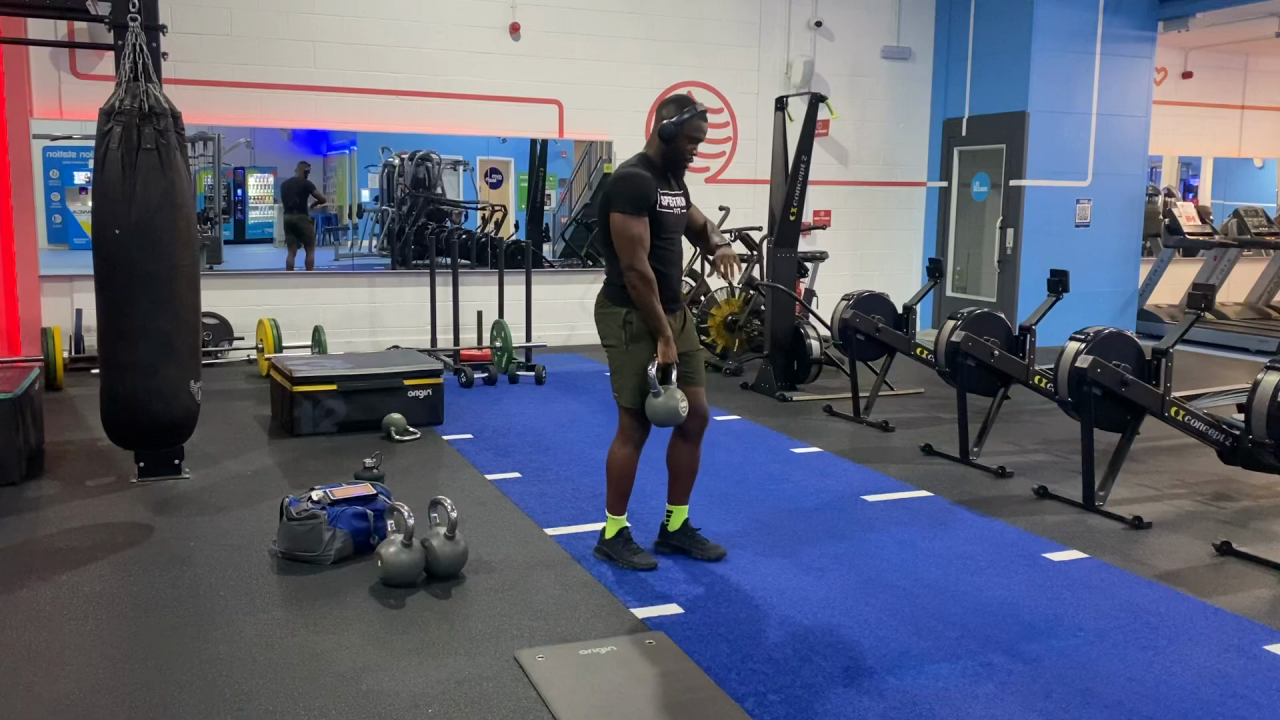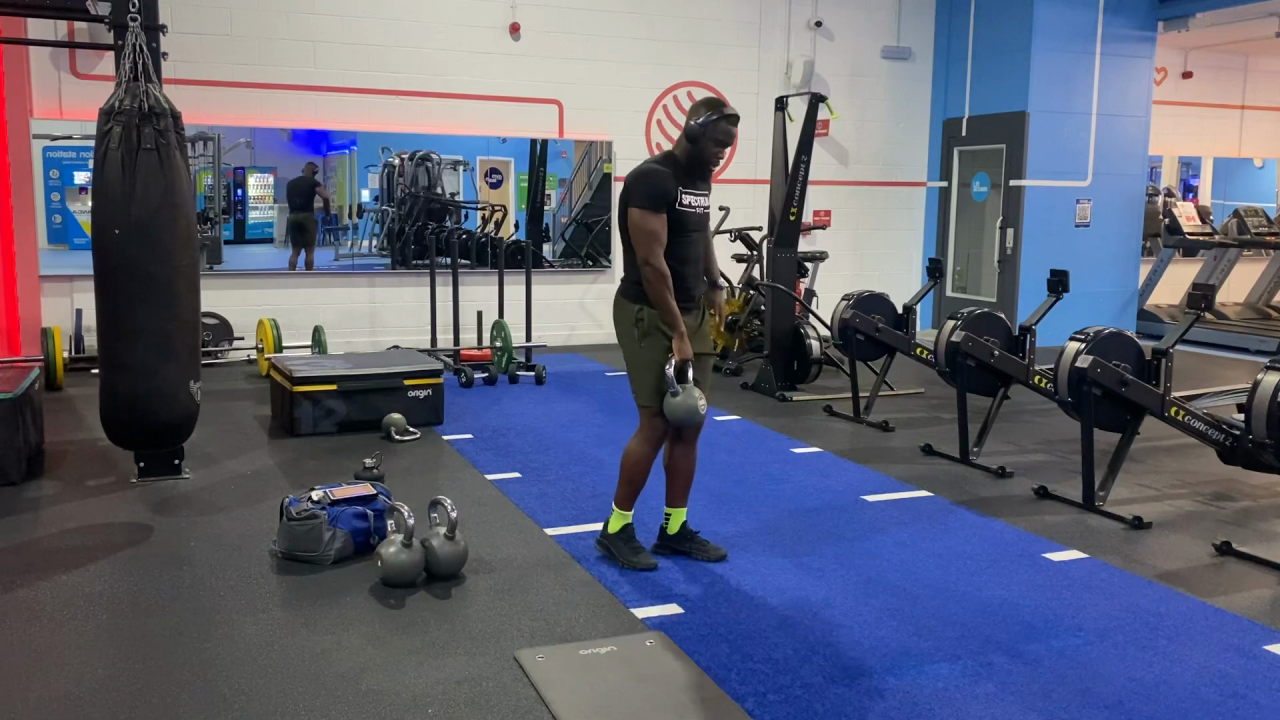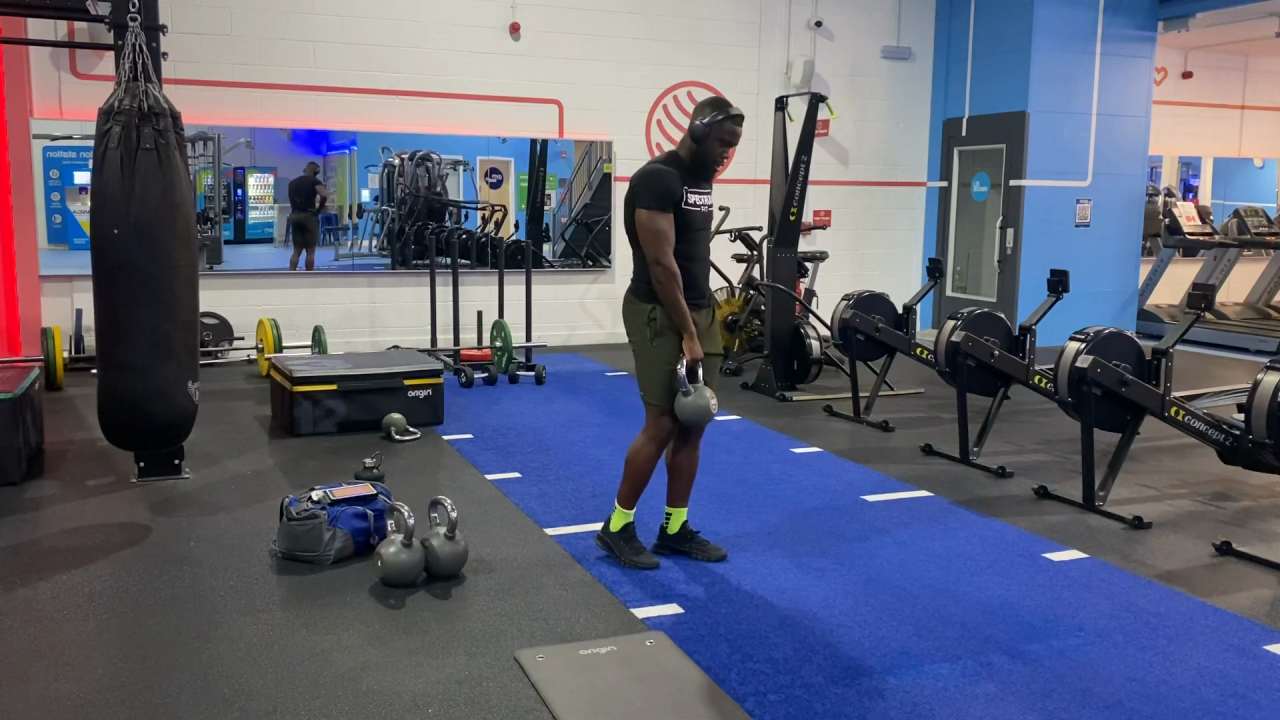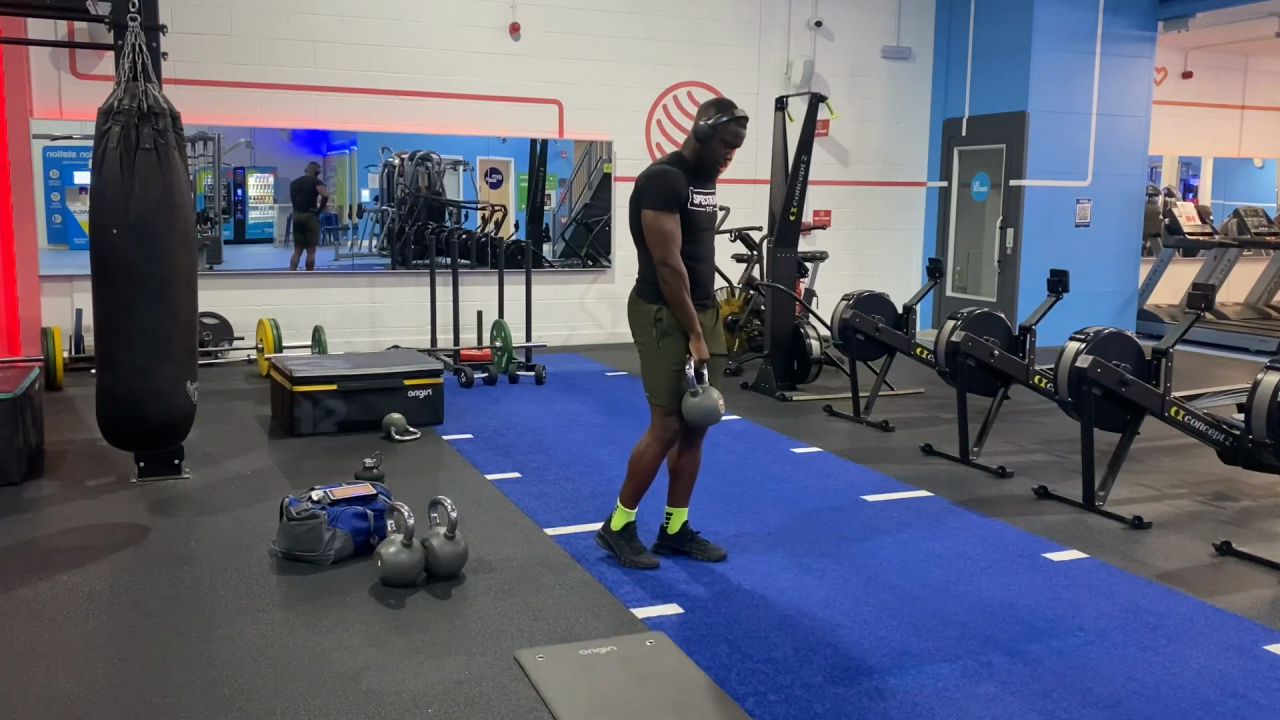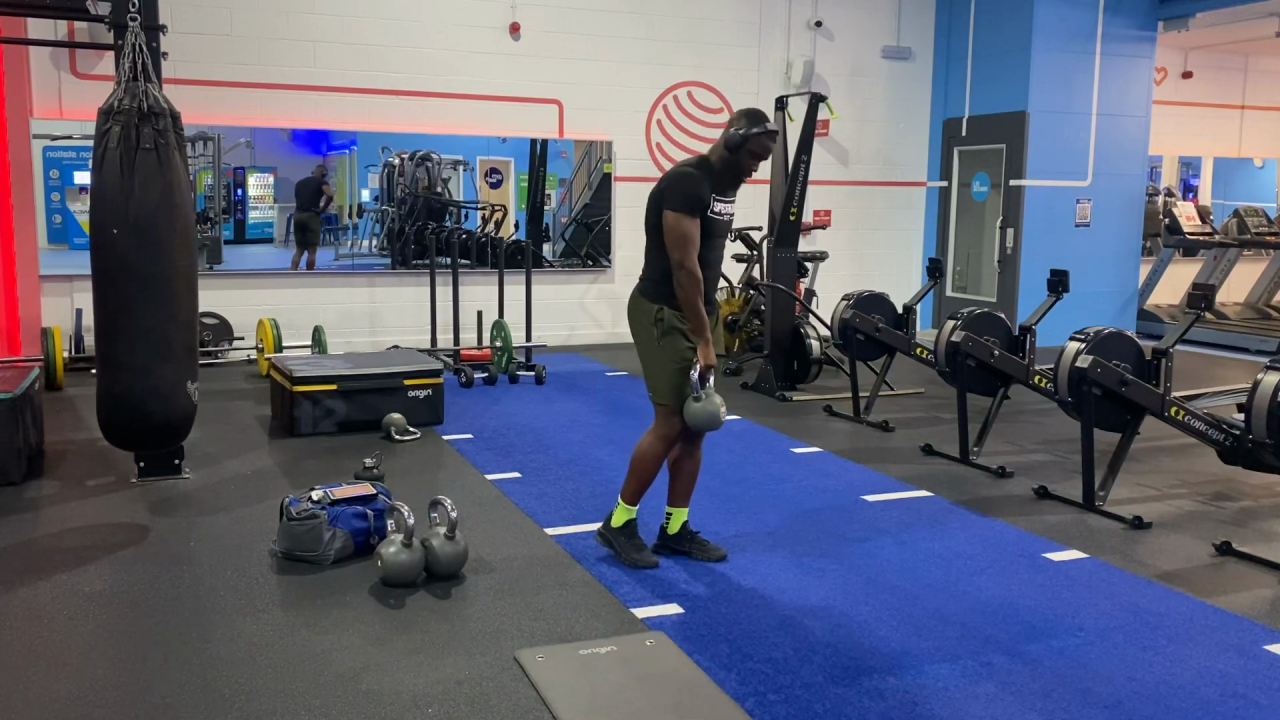
dt=0.4s
person 1, frame 1
left shoulder: (673, 179)
right shoulder: (631, 182)
left elbow: (698, 224)
right elbow: (636, 268)
left wrist: (719, 244)
right wrist: (662, 338)
left hip: (675, 311)
right hip: (632, 317)
left knee: (695, 417)
right knee: (635, 427)
left ankle: (676, 526)
right ankle: (614, 533)
person 1, frame 2
left shoulder: (701, 179)
right shoulder: (651, 179)
right elbow: (651, 263)
left wrist: (714, 290)
right wrist: (676, 334)
left hip: (692, 312)
right hip: (648, 315)
left knee: (690, 423)
right knee: (656, 424)
left ankle: (674, 529)
right ankle: (617, 529)
person 1, frame 3
left shoulder: (702, 178)
right shoulder: (657, 179)
right elbow: (661, 264)
right wrist: (686, 334)
left hip: (700, 310)
right hip: (659, 315)
left knee: (692, 424)
right knee: (662, 425)
left ankle: (675, 528)
right ankle: (618, 526)
person 1, frame 4
left shoulder: (706, 178)
right shoulder: (663, 180)
right elbow: (668, 264)
right wrist: (693, 335)
left hip: (703, 310)
right hip: (664, 315)
left knee: (695, 425)
right knee: (668, 425)
left ankle: (675, 528)
right ankle: (618, 525)
person 1, frame 5
left shoulder: (726, 184)
right shoulder: (686, 182)
right elbow: (684, 266)
left wrist: (706, 332)
right wrist: (703, 341)
left hip: (698, 310)
right hip: (663, 311)
left knee: (695, 423)
right knee: (671, 423)
left ankle: (675, 528)
right ankle: (619, 522)
